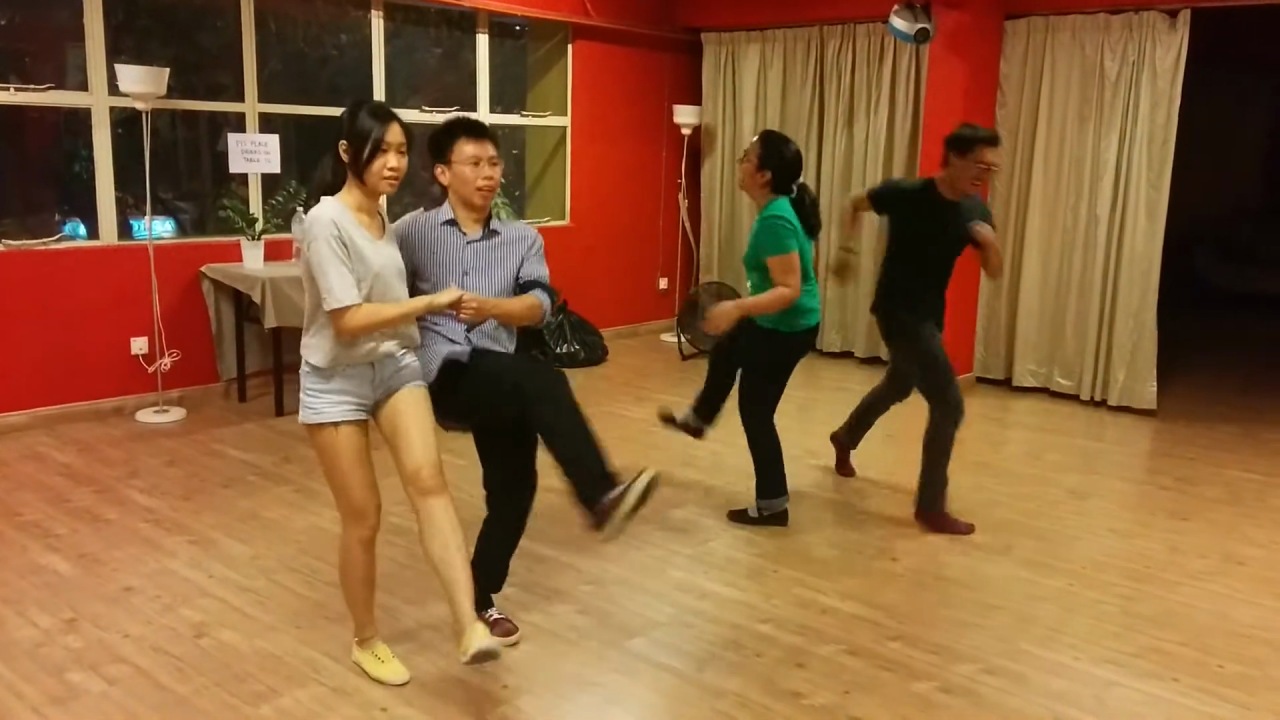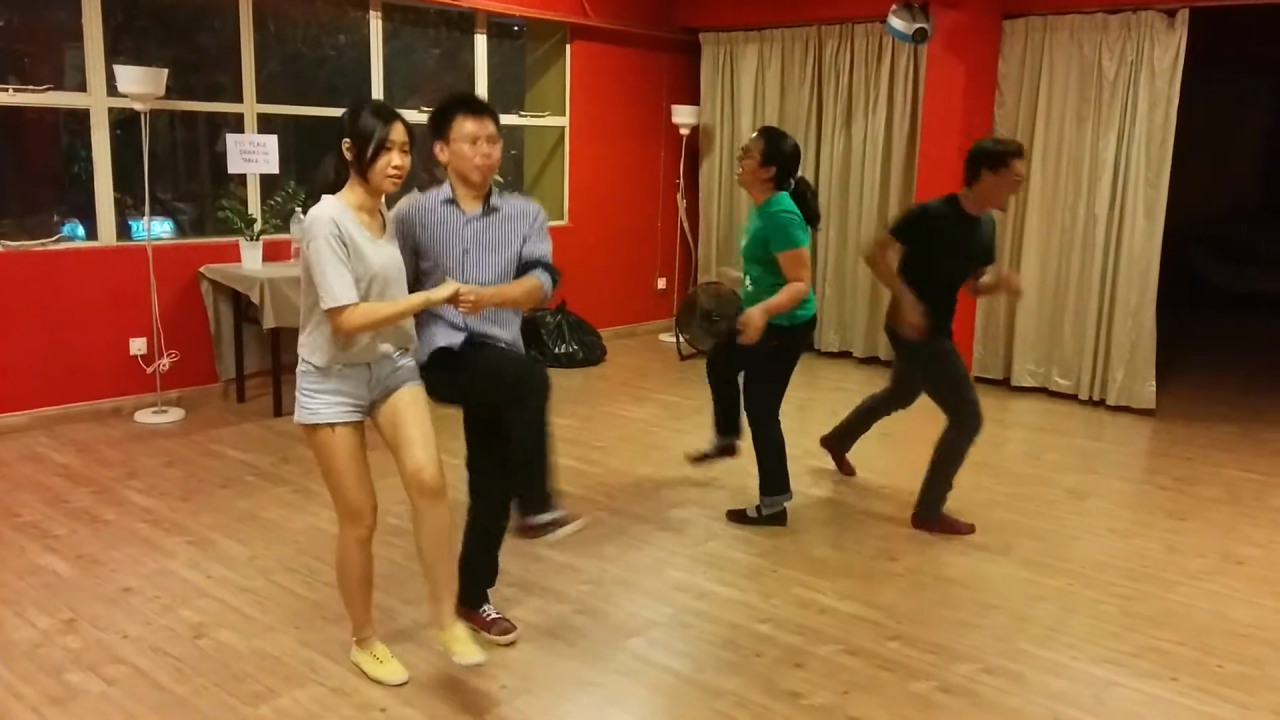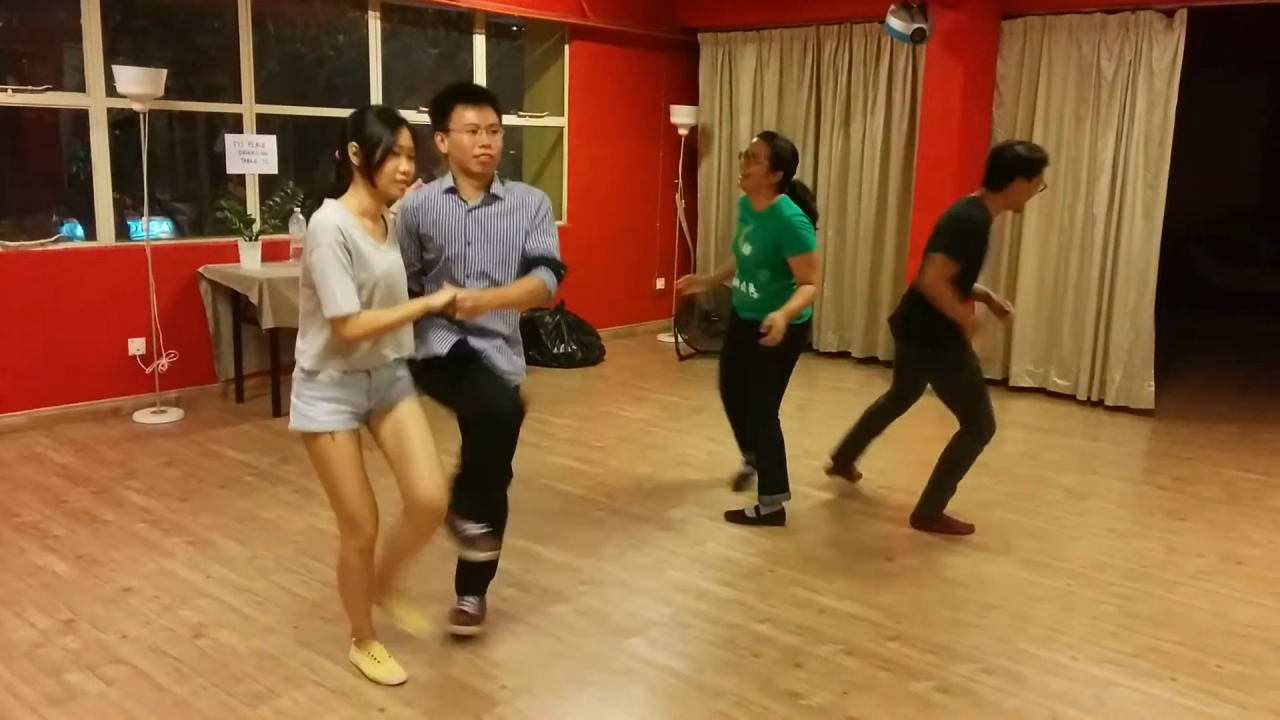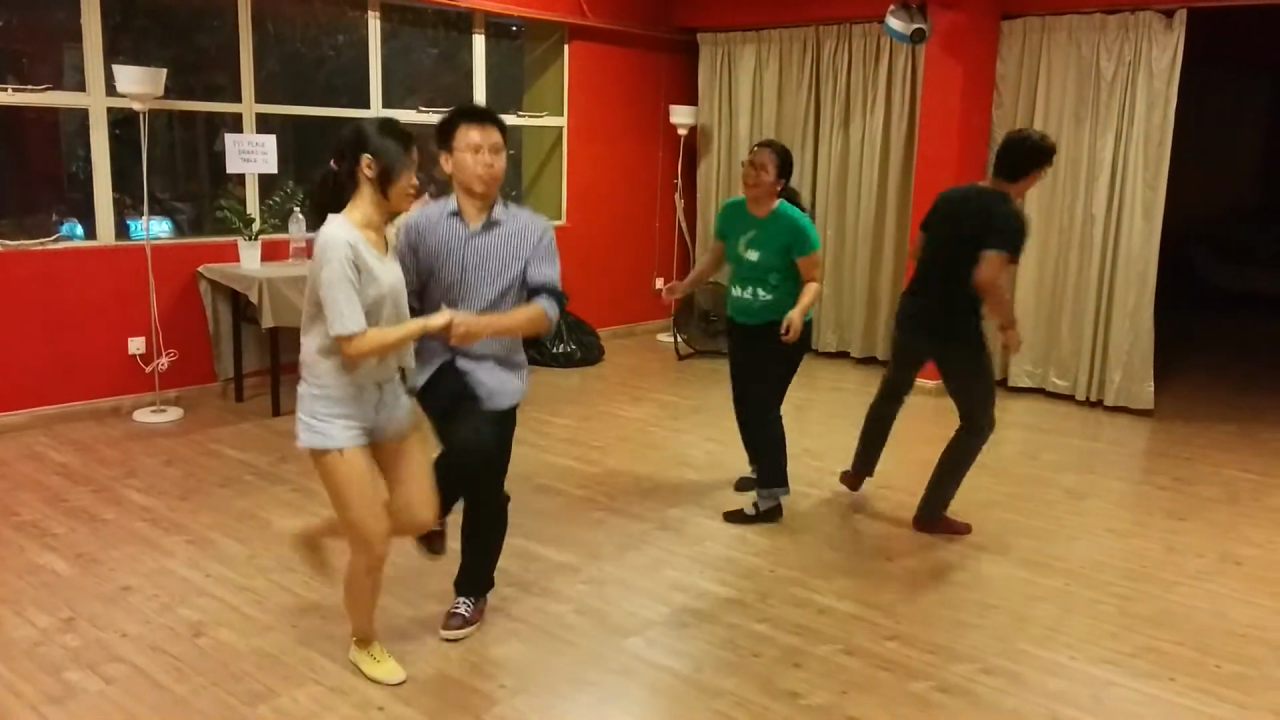
dt=0.1s
person 1, frame 1
left shoulder: (384, 218)
right shoulder: (326, 222)
right elbow: (347, 320)
right wrist: (430, 302)
left hip: (396, 365)
right hip: (334, 380)
left knee: (426, 478)
right knee: (362, 518)
left ankle: (468, 625)
right ankle: (365, 639)
person 1, frame 2
left shoulder: (384, 216)
right shoulder: (326, 221)
right elbow: (347, 319)
right wrist: (430, 296)
left hip: (391, 366)
right hip: (332, 379)
left knee: (428, 477)
right knee: (360, 516)
left ankle: (448, 619)
right ankle: (364, 639)
person 1, frame 3
left shoulder: (387, 221)
right shoulder: (330, 227)
right elbow: (348, 327)
right wrist: (429, 303)
left hip: (388, 376)
right hip: (330, 388)
left knee: (430, 498)
right knee: (361, 526)
left ankle: (385, 585)
right ankle: (363, 640)
person 1, frame 4
left shoulder: (377, 236)
right shoulder: (336, 243)
right elbow: (352, 346)
right wrist: (428, 324)
left hip: (387, 394)
right hip: (334, 406)
left knee: (418, 515)
right knee: (372, 539)
left ankle: (318, 533)
right ankle: (363, 642)
person 2, frame 1
left shoulder: (522, 238)
right shoulder: (411, 233)
left elbow: (539, 305)
left wrist: (493, 307)
left hip: (502, 380)
right hip: (447, 370)
left knee: (513, 490)
right knee: (544, 381)
left ankle: (479, 599)
right ankle: (603, 495)
person 2, frame 2
left shoulder: (527, 214)
right shoulder: (413, 212)
left elbow: (543, 282)
left wrist: (486, 295)
left hip: (500, 350)
right hip: (442, 348)
left knee: (497, 479)
right knee: (527, 375)
left ankle: (475, 598)
right ankle: (536, 506)
person 2, frame 3
left shoulder: (530, 203)
right shoulder: (418, 206)
left elbow: (547, 280)
right elbow: (400, 287)
left wrist: (488, 300)
left hip: (497, 351)
right hip: (440, 349)
left knee: (491, 474)
right knee: (503, 407)
left ankle: (472, 590)
right ankle: (467, 510)
person 2, frame 4
left shoulder: (532, 230)
right shoulder: (421, 225)
left elbow: (547, 309)
right elbow: (403, 303)
left wrist: (484, 326)
left hip: (497, 372)
right hip: (439, 363)
left knee: (487, 487)
right knee: (472, 447)
left ankle: (472, 592)
right ankle: (437, 508)
person 3, frame 1
left shoulder: (975, 210)
right shoulder: (905, 194)
left elbow: (995, 270)
right elbow: (856, 204)
left wrist: (990, 242)
right wrist: (844, 250)
left hip: (929, 313)
right hip: (900, 313)
left knee: (897, 387)
right knee: (948, 405)
left ankle: (844, 438)
right ankle: (931, 508)
person 3, frame 2
left shoulder: (985, 226)
right shoulder: (931, 215)
left elbow: (976, 283)
right elbow: (876, 253)
left wrist: (1001, 281)
right wrist: (902, 298)
left hip: (926, 331)
right hip: (918, 330)
left knee: (901, 392)
right knee: (967, 419)
left ankle: (837, 441)
right ankle: (929, 511)
person 3, frame 3
left shoulder: (970, 215)
right shoulder: (969, 222)
right elbow: (931, 281)
left wrist: (984, 294)
right wrist: (967, 318)
left hip: (914, 328)
right hip: (930, 334)
left knee: (901, 395)
right knee: (979, 425)
left ankle: (843, 459)
right ankle: (929, 511)
person 3, frame 4
left shoulder: (952, 197)
right shoulder: (1009, 217)
left elbow: (918, 252)
right elbow: (986, 280)
right wrist: (1008, 321)
left hip: (912, 315)
right hip: (957, 331)
left knee: (893, 390)
right knee: (977, 423)
left ankle: (859, 471)
right ankle: (931, 512)
person 4, frame 1
left shoulder: (774, 221)
right shoulder: (785, 209)
left elbow: (789, 289)
left wrist: (738, 307)
left hip: (785, 328)
right hip: (774, 323)
left knee: (755, 409)
right knee: (725, 353)
left ankle: (772, 505)
right ankle: (697, 419)
person 4, frame 2
left shoulder: (782, 216)
right shoulder: (765, 205)
left elbow: (800, 282)
left wrist: (761, 310)
right wrist: (756, 308)
left hip: (785, 326)
right hip: (757, 316)
left knee: (760, 405)
right knee: (719, 363)
left ankle: (774, 503)
right ankle: (725, 439)
person 4, frame 3
left shoulder: (789, 220)
right shoulder: (746, 207)
left elbow: (810, 284)
left wrist: (783, 315)
right wrist: (709, 279)
left hip: (779, 328)
right hip: (746, 318)
left knee: (758, 406)
right knee: (732, 386)
left ankle: (772, 502)
right ankle: (754, 459)
person 4, frame 4
left shoulder: (795, 223)
right shoulder: (732, 212)
left elbow: (814, 280)
right elbow: (716, 256)
left wrist: (799, 311)
right wrist: (686, 283)
left hip: (781, 328)
right hip: (741, 323)
left knee: (765, 407)
right knee: (744, 400)
left ankle: (769, 498)
right ankle: (762, 471)
